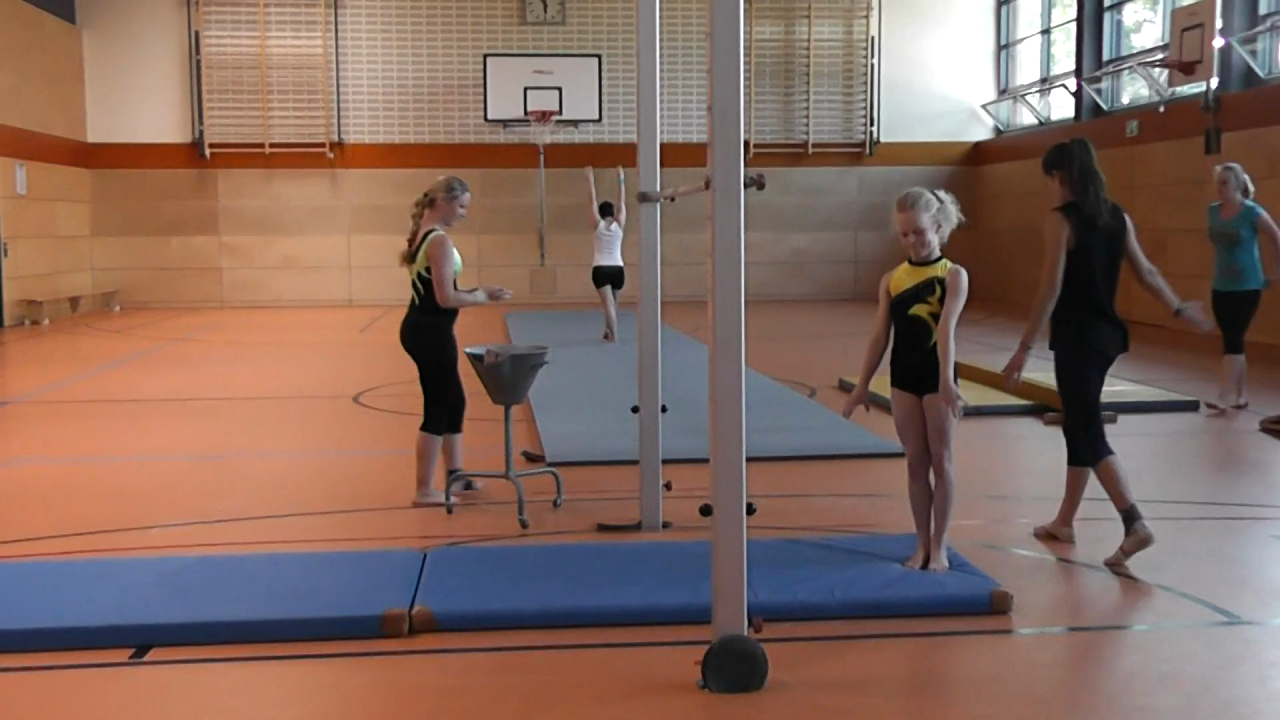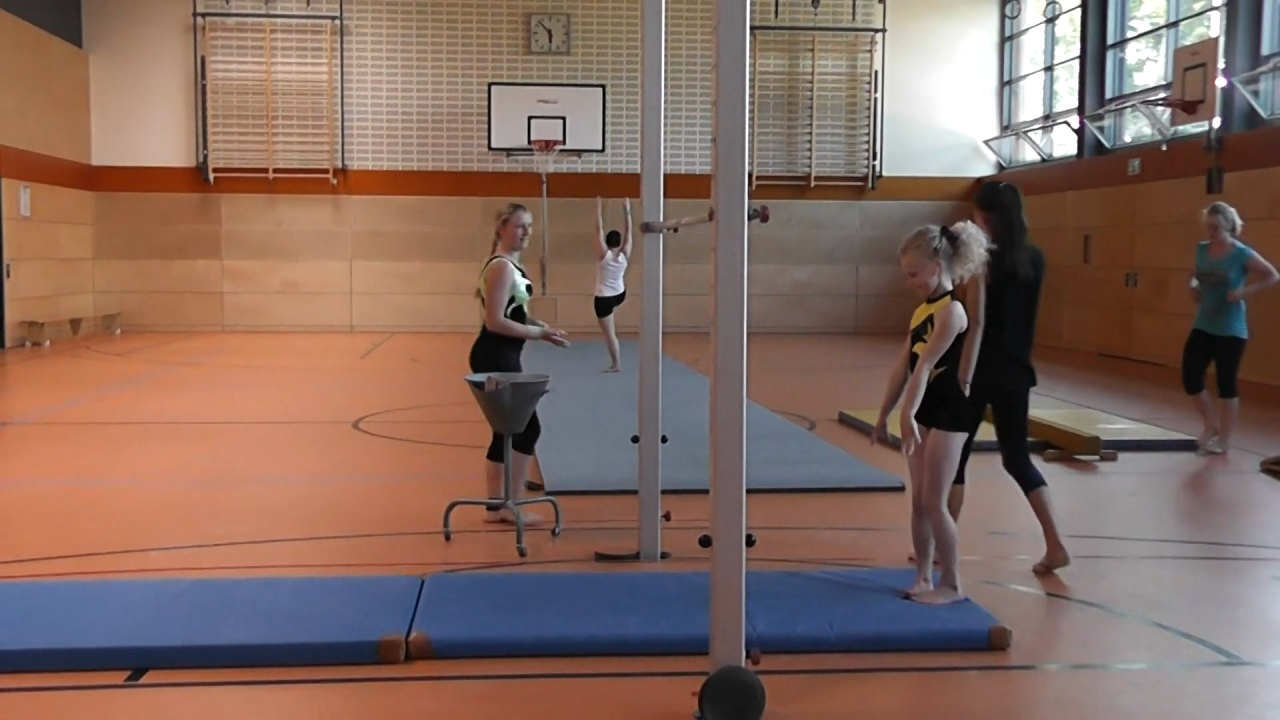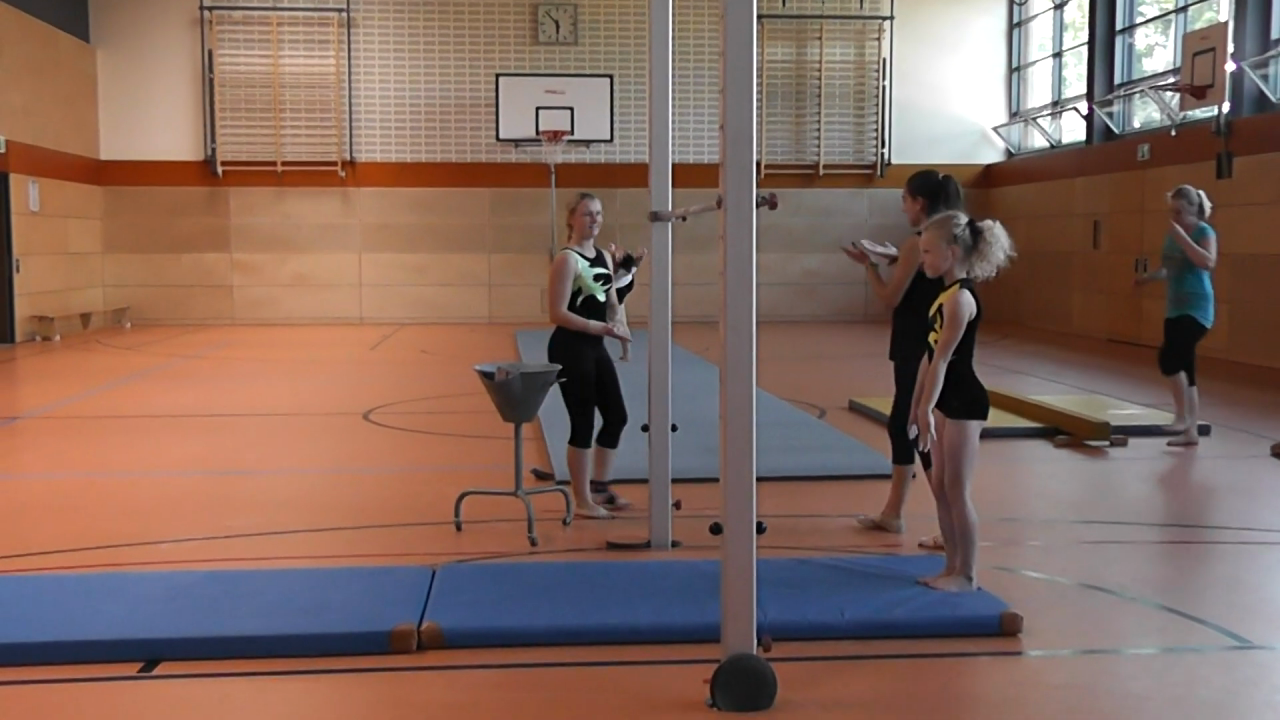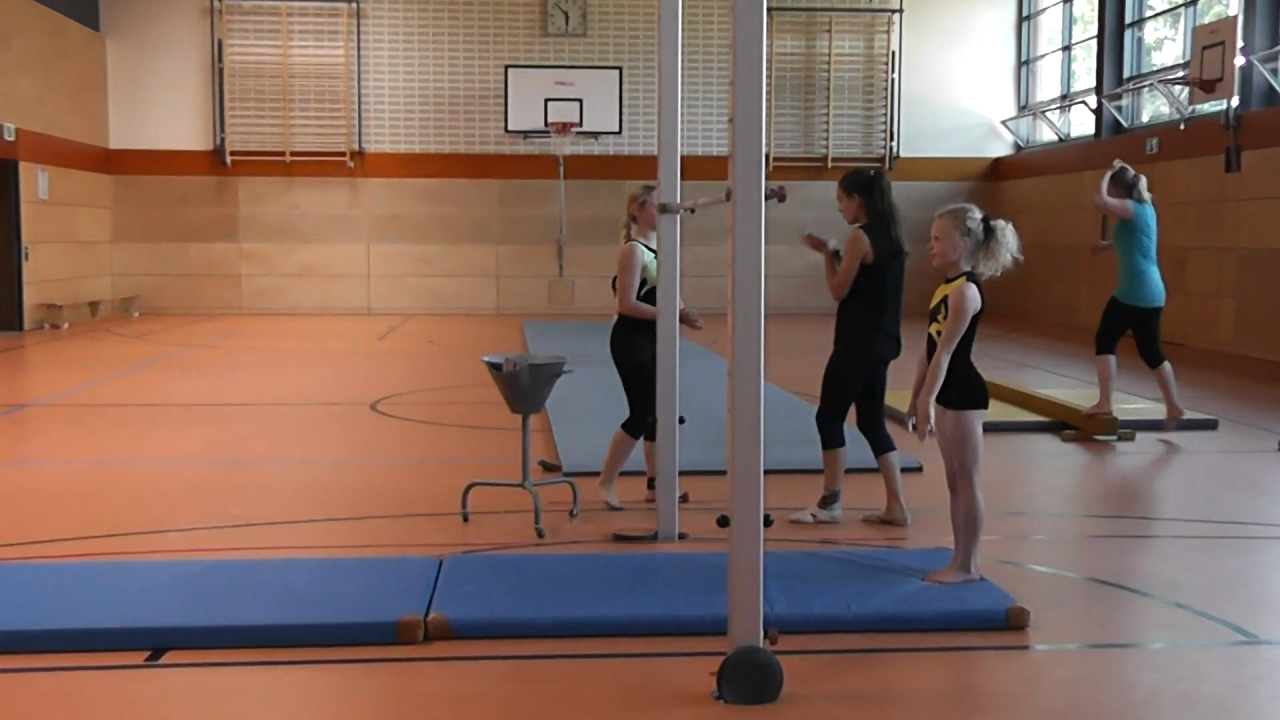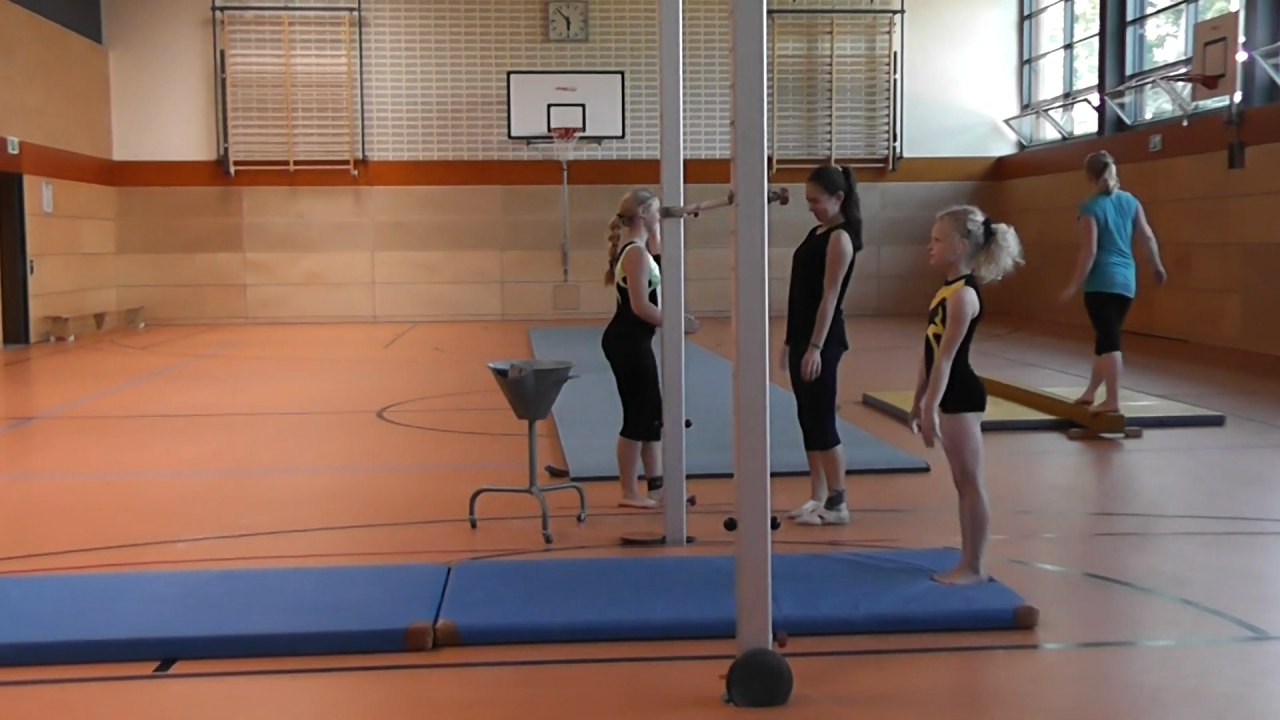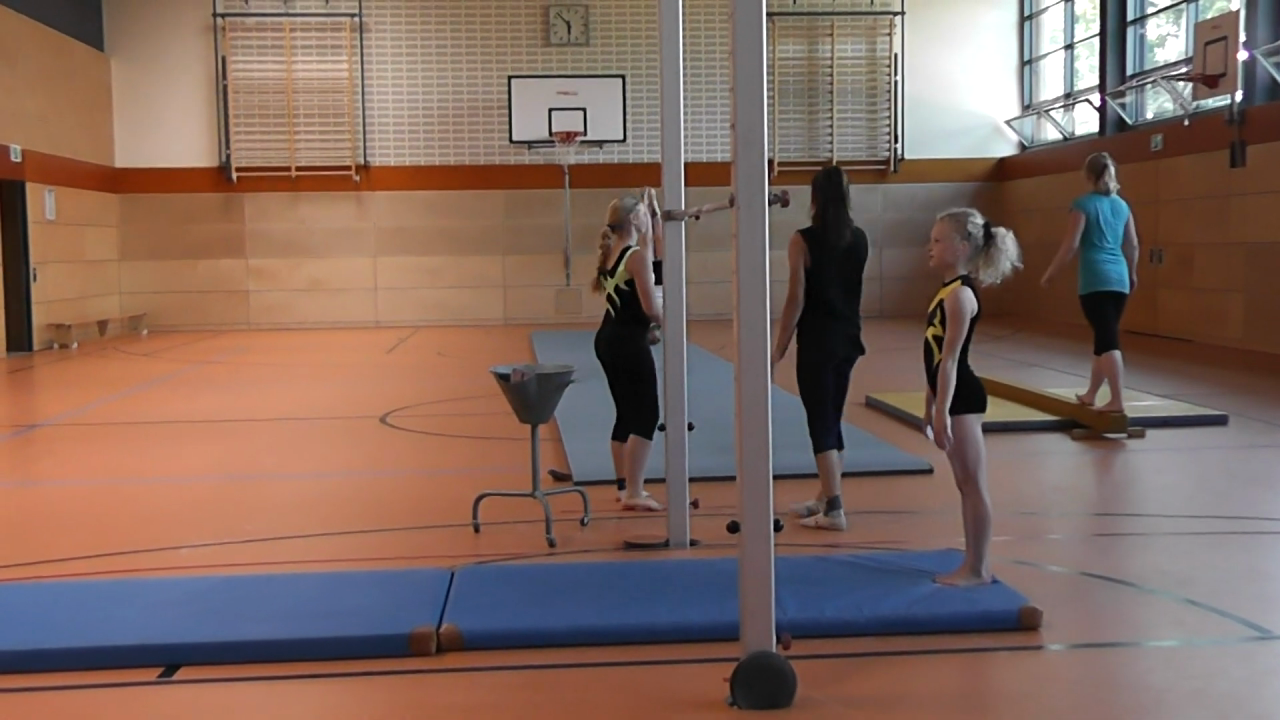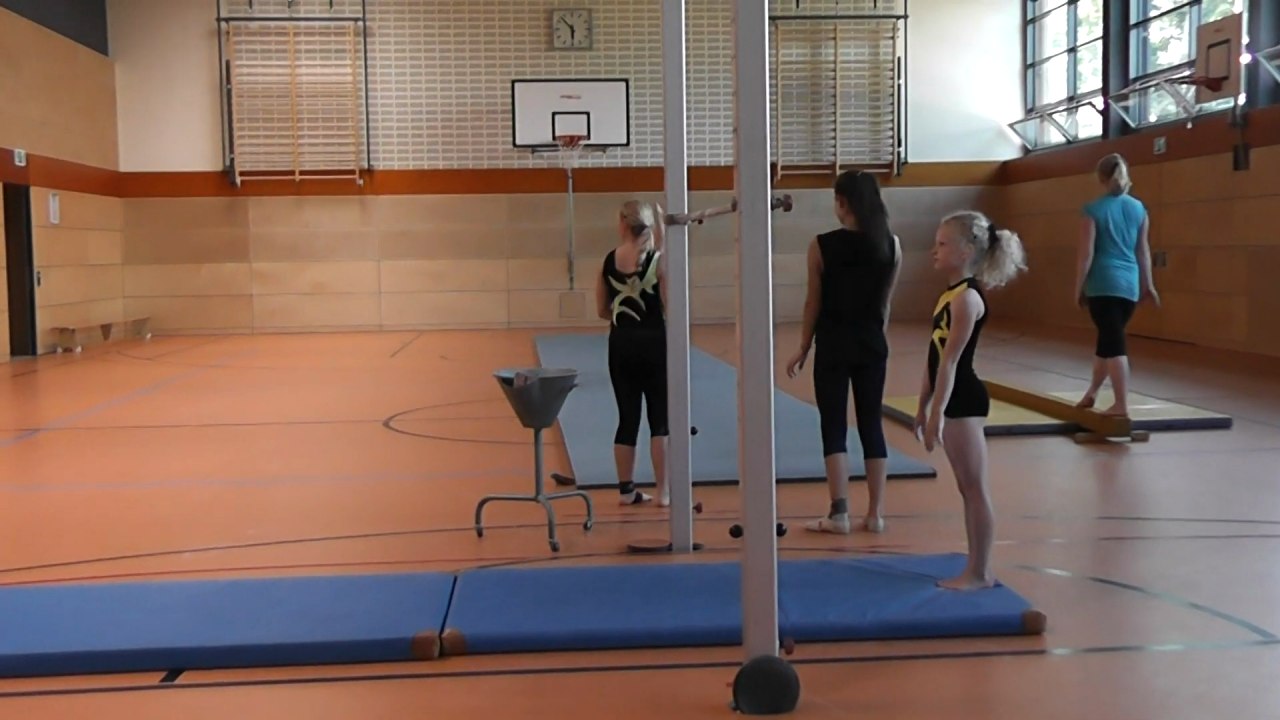
dt=0.7s
person 1, frame 1
left shoulder: (954, 275)
right shoulder: (892, 279)
left elbow: (947, 327)
right elbow: (880, 336)
left wrist: (948, 378)
right wrist: (862, 385)
left hip: (937, 375)
right hip: (903, 376)
left knee: (941, 462)
right knee: (915, 462)
left ankle: (938, 545)
right ankle: (922, 544)
person 1, frame 2
left shoulder: (951, 311)
right shoulder: (922, 311)
left elbow: (925, 367)
right elbow: (904, 366)
left wrist: (907, 416)
right wrist: (884, 413)
left hip: (947, 414)
right hip: (923, 413)
left knee: (933, 502)
right knee: (920, 501)
left ankle: (951, 585)
right ankle: (924, 578)
person 1, frame 3
left shoulder: (960, 299)
right shoulder: (945, 296)
left elbow: (942, 359)
right elbow: (929, 358)
left wrist: (927, 410)
right wrist: (916, 406)
left hip: (963, 403)
right hip: (945, 401)
left knee: (956, 490)
right knee: (940, 487)
left ankle: (966, 575)
right ankle: (952, 567)
person 1, frame 4
left shoulder: (965, 291)
right shoulder: (942, 290)
left elbow: (945, 351)
right elbow: (930, 351)
left wrist: (927, 401)
right wrist: (915, 399)
left hip: (963, 395)
right hip: (944, 393)
left knee: (967, 482)
right knee: (954, 481)
left ankle: (967, 566)
right ankle: (958, 562)
person 1, frame 5
left shoulder: (963, 296)
right shoulder: (945, 291)
left elbow: (945, 358)
right elbow: (930, 352)
left wrist: (932, 409)
right wrist: (919, 401)
left hip: (961, 397)
right hip: (948, 395)
left knee: (971, 483)
right knee: (962, 483)
left ankle: (975, 567)
right ankle: (967, 563)
person 1, frame 6
left shoulder: (960, 295)
right shoulder: (947, 292)
left elbow: (950, 358)
left wrist: (942, 412)
right wrist: (931, 407)
left hip: (961, 399)
right hip: (951, 398)
left knee: (974, 486)
right knee: (964, 485)
left ankle: (978, 569)
right ankle: (972, 564)
person 1, frame 7
left shoulder: (967, 298)
right shoulder: (949, 294)
left elbow: (950, 361)
right elbow: (933, 357)
left wrist: (937, 413)
right wrist: (924, 406)
left hip: (964, 402)
right hip: (952, 402)
left knee: (976, 489)
right knee: (967, 489)
left ankle: (980, 572)
right ankle: (974, 569)
person 2, frame 1
left shoulder: (1060, 219)
right shoulder: (1117, 216)
left elbow: (1050, 289)
right elbow: (1144, 271)
left wrist: (1023, 348)
right wrist: (1178, 307)
left hip: (1077, 337)
right hip: (1108, 334)
left knee: (1087, 432)
right knee: (1078, 424)
left ankle: (1135, 524)
right ankle: (1063, 521)
person 2, frame 2
right shoulder: (1034, 258)
left elbow: (975, 324)
left wrist: (963, 380)
left hip: (983, 373)
right hip: (1016, 372)
left knee: (954, 455)
right knee: (1017, 458)
right ankle: (1055, 546)
person 2, frame 3
left shoulder: (917, 243)
left elbow: (891, 299)
left wrist: (867, 264)
right wrist: (898, 261)
left hip: (917, 353)
right knee: (901, 426)
right ankle: (891, 513)
person 2, frame 4
left shoulder: (859, 237)
right shoulder: (889, 237)
left elbow: (839, 290)
left wrist: (828, 254)
right wrist: (833, 252)
left hip: (858, 343)
right hip: (881, 343)
left knee: (829, 418)
right knee: (873, 423)
left ankle: (830, 503)
right ankle: (895, 506)
person 2, frame 5
left shoulder: (840, 238)
right shoulder: (816, 233)
left elbow: (829, 297)
left wrist: (816, 347)
right wrist: (790, 341)
left hip: (821, 340)
right hip: (802, 337)
left knee: (822, 421)
right knee: (808, 420)
left ankle: (837, 505)
right ankle: (819, 497)
person 2, frame 6
left shoulder: (804, 241)
right shoulder: (860, 239)
left elbow: (796, 300)
right elbow: (853, 291)
left wrist: (780, 348)
left hip: (818, 341)
right hip: (849, 338)
left knee: (820, 423)
right knee: (832, 420)
left ankle: (833, 511)
right ankle: (826, 499)
person 2, frame 7
left shoulder: (822, 246)
right shoulder: (891, 245)
left elbow: (814, 303)
right elbow: (885, 303)
left wrist: (803, 349)
left hip: (833, 347)
right hip: (872, 346)
left knee: (834, 428)
right knee: (872, 426)
left ankle: (839, 514)
right ankle: (875, 514)
person 3, frame 1
left shoulder: (420, 234)
right shoulder: (440, 241)
right elbow: (446, 298)
left wrist: (473, 292)
right wrist: (484, 296)
left hip: (416, 328)
right hip: (433, 332)
left knee: (452, 400)
right knee: (439, 407)
left ankle: (455, 473)
right ankle: (425, 489)
person 3, frame 2
left shoulder: (515, 266)
right shoulder: (500, 267)
right elbow: (495, 321)
left wrist: (540, 326)
right wrist: (538, 333)
left hip: (505, 357)
right hip: (493, 358)
right knee: (528, 428)
left ankle: (497, 505)
right ankle: (511, 506)
person 3, frame 3
left shoulder: (604, 257)
right shoulder: (566, 259)
left elbow: (612, 304)
right elbow: (557, 314)
left wrist: (616, 321)
right wrist: (601, 328)
left hip: (596, 349)
right hip: (570, 350)
left knee: (616, 417)
right knee: (583, 423)
left ankle: (598, 486)
right ankle: (582, 500)
person 3, frame 4
left shoulder: (660, 247)
right shoulder: (632, 251)
right elbow: (626, 304)
left wrist: (680, 313)
left hip: (653, 339)
right hip: (631, 340)
left knee: (656, 414)
right knee: (641, 415)
left ankle: (653, 485)
right ankle: (606, 483)
person 3, frame 5
left shoulder: (640, 249)
right shoulder: (635, 252)
right elbow: (640, 306)
left hip: (635, 341)
right hip: (627, 341)
left knee: (652, 412)
right knee: (637, 415)
left ankle: (655, 485)
right ankle: (629, 492)
person 3, frame 6
left shoulder: (609, 254)
right shoulder: (638, 256)
right elbow: (651, 307)
right wrist: (665, 321)
left hip: (607, 338)
right hip: (629, 341)
left knee: (625, 413)
right knee: (647, 415)
left ankle: (625, 486)
right ankle: (633, 491)
person 3, frame 7
left shoulder: (608, 260)
right shoulder: (658, 260)
left elbow: (603, 311)
left hip: (621, 343)
right hip: (652, 342)
left knee: (628, 418)
right knee: (660, 419)
left ankle: (626, 490)
right ankle: (664, 491)
person 4, frame 1
left shoulder: (1252, 212)
right shoulder: (1213, 211)
left hip: (1246, 286)
right hip: (1221, 286)
left knee: (1234, 339)
right knee: (1231, 340)
left ankle: (1225, 397)
right ankle: (1240, 395)
person 4, frame 2
left shoulder: (1242, 254)
right shoulder: (1202, 249)
left wrist: (1245, 290)
right wrist: (1193, 285)
left hip: (1230, 328)
right hip: (1203, 326)
left knee: (1226, 383)
right knee: (1190, 378)
left ankle: (1223, 440)
right ankle: (1211, 427)
person 4, frame 3
left shoulder: (1204, 232)
right shoulder: (1171, 234)
left elbow: (1208, 263)
left wrist: (1183, 237)
right wrist: (1150, 276)
left hip: (1197, 310)
right hip: (1175, 310)
left knee: (1168, 357)
right knee: (1181, 368)
left ankle: (1185, 416)
right ankle: (1189, 430)
person 4, frame 4
left shoulder: (1131, 209)
right shoulder: (1144, 208)
left elbow: (1100, 201)
left wrist: (1108, 174)
right wrist: (1108, 245)
left hip: (1132, 292)
right hip: (1153, 291)
left knee: (1104, 341)
right knee: (1152, 352)
left ankle: (1105, 404)
right ankle: (1173, 406)
person 4, frame 5
left shoulder: (1090, 207)
right shoulder: (1129, 200)
left elbow: (1089, 251)
right elbow: (1147, 236)
left wrist: (1074, 286)
right wrist: (1157, 265)
left hip: (1101, 281)
right hip: (1126, 280)
left knee: (1108, 340)
right knee: (1107, 338)
left ankle: (1112, 400)
right ankle: (1090, 393)
person 4, frame 6
left shoulder: (1083, 204)
right shoulder: (1122, 205)
left elbow: (1071, 245)
right elbow: (1132, 245)
left wrist: (1049, 273)
right wrist: (1131, 274)
left hip: (1096, 280)
right hip: (1119, 279)
left knee: (1108, 339)
right knee: (1105, 337)
left ankle: (1117, 401)
right ankle: (1090, 394)
person 4, frame 7
left shoulder: (1093, 209)
right shoulder: (1138, 208)
left elbow: (1086, 253)
right elbow: (1143, 250)
left wrist: (1078, 288)
right wrist: (1148, 285)
left hip: (1103, 284)
right hip: (1130, 285)
left knee: (1114, 343)
right knee: (1107, 340)
left ankle: (1121, 405)
right ankle: (1091, 393)
